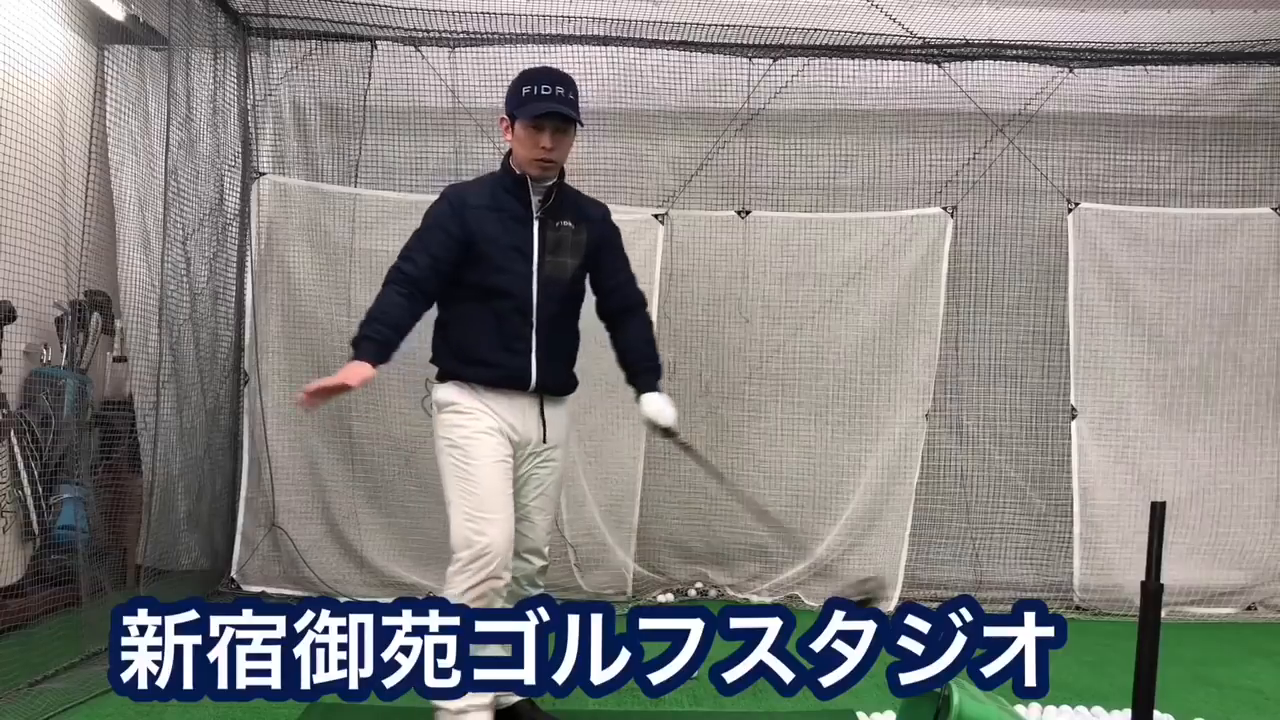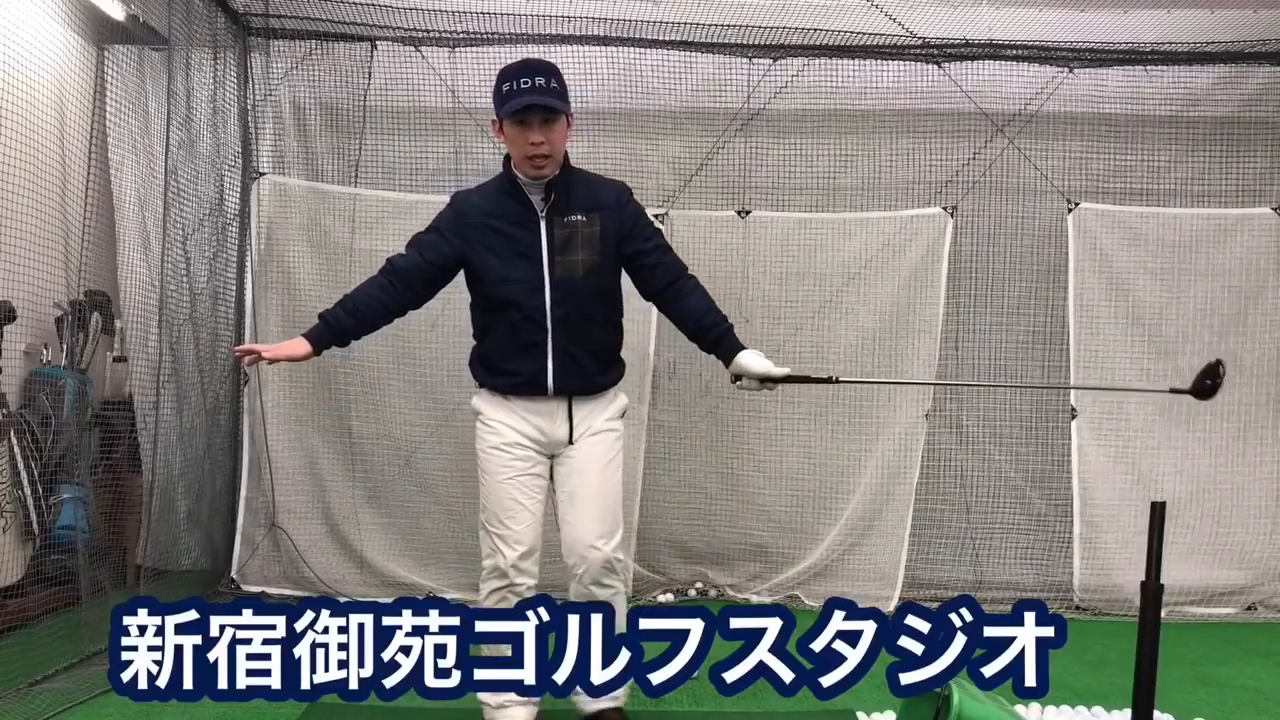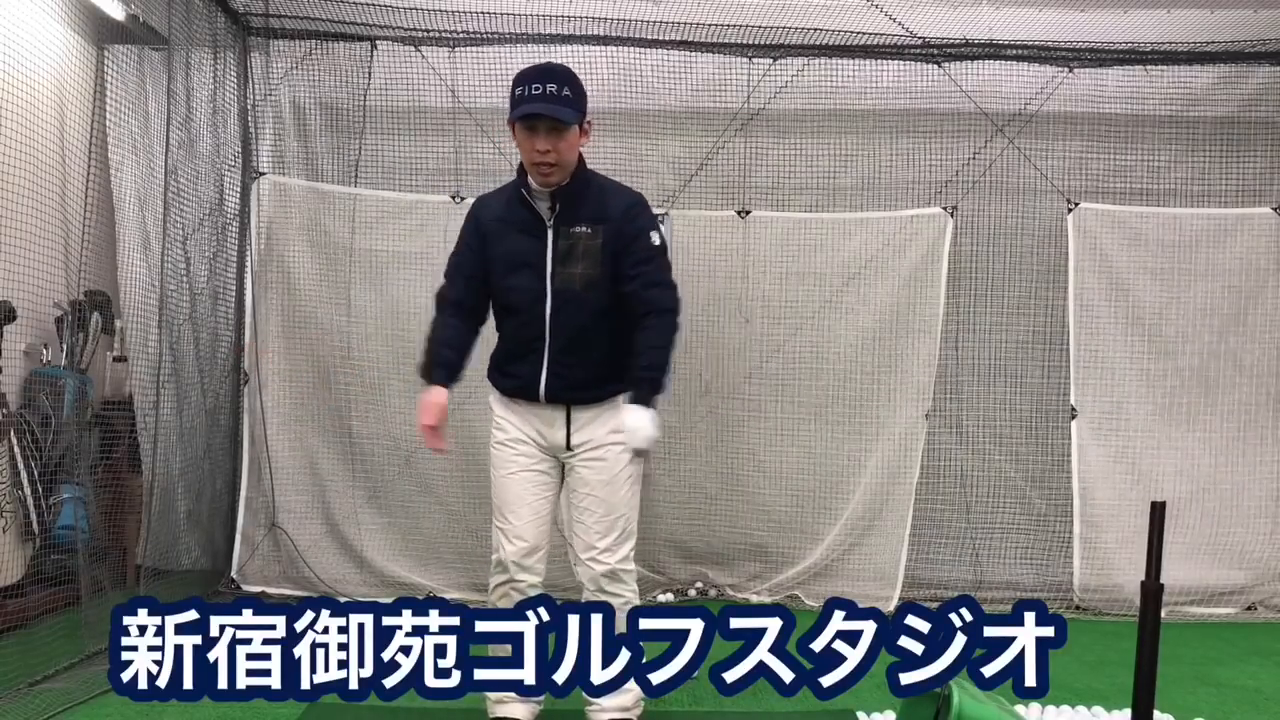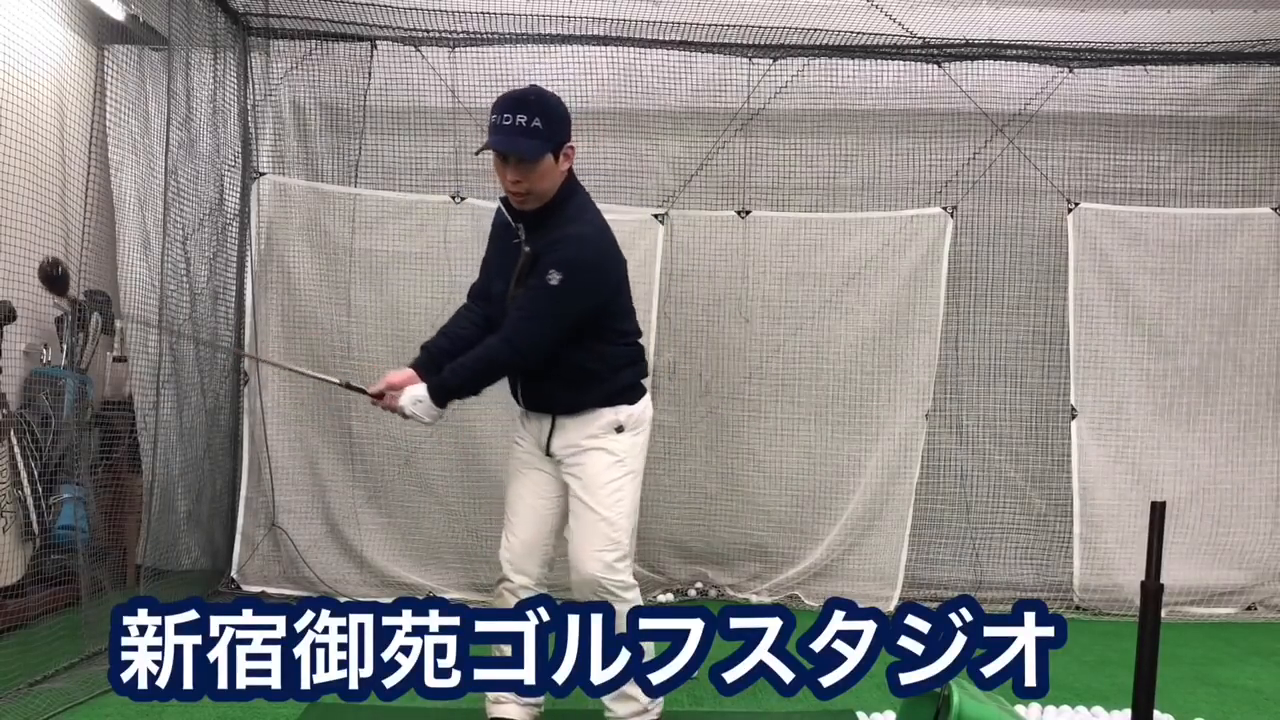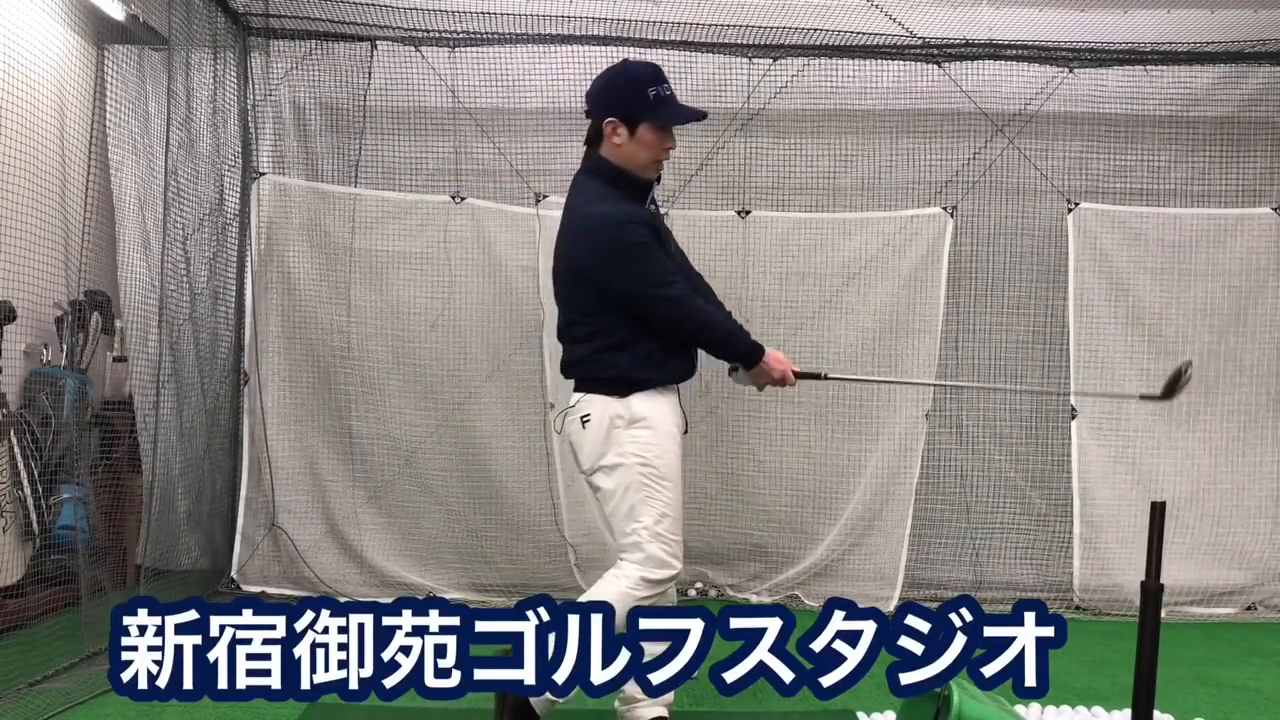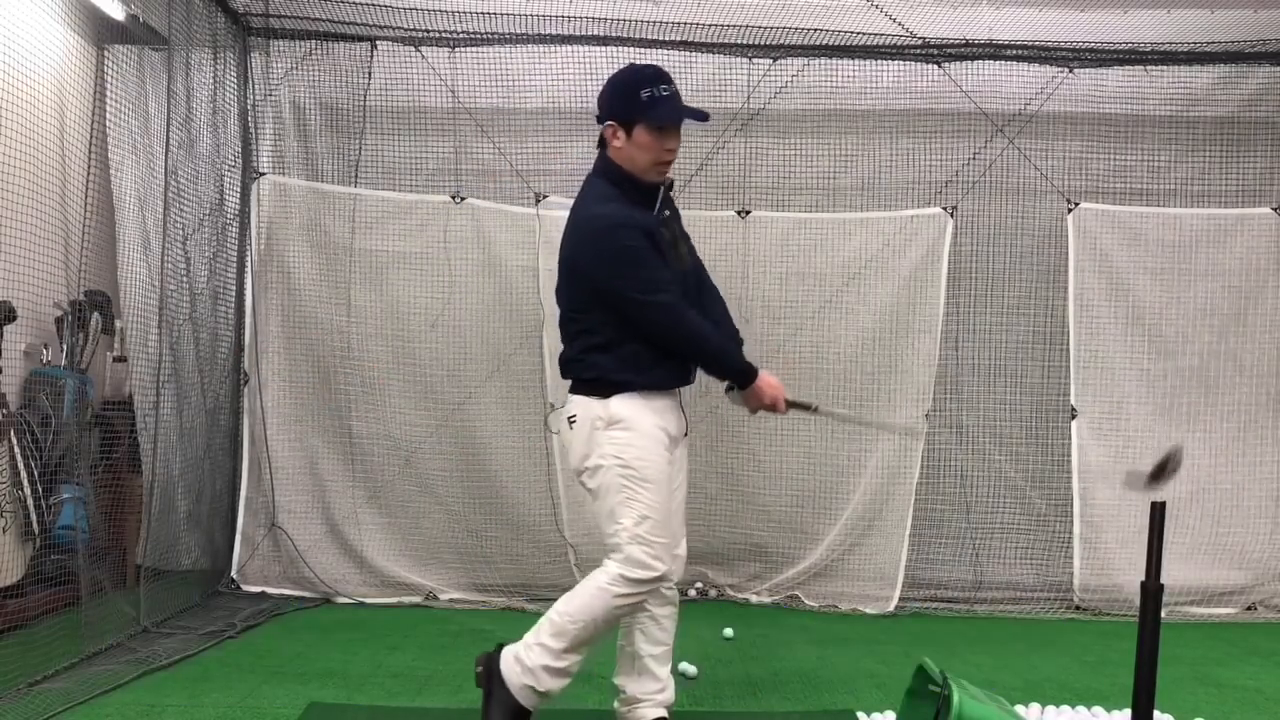
dt=0.7s
person 1, frame 1
left shoulder: (590, 219)
right shoulder: (465, 206)
left elbow: (624, 306)
right elbow: (410, 283)
left wrist: (650, 385)
right wrist: (366, 356)
left hip: (548, 411)
right hip: (473, 403)
left knee: (528, 560)
right knee: (486, 551)
person 1, frame 2
left shoulder: (608, 202)
right shoulder: (472, 213)
left elbow: (670, 282)
right elbow: (400, 281)
left wrist: (733, 350)
right wrist: (314, 338)
left hip: (594, 409)
right hip: (508, 413)
left knee: (597, 554)
right knee: (508, 568)
person 1, frame 3
left shoulder: (622, 211)
right shoulder: (490, 215)
left elbow: (653, 313)
right elbow: (459, 306)
left wrist: (639, 401)
right wrist: (438, 380)
left hip: (603, 414)
right hip: (517, 414)
left knee: (606, 567)
right knee: (515, 566)
person 1, frame 4
left shoulder: (581, 243)
right shoulder: (512, 219)
left elbow: (518, 344)
right elbow: (482, 310)
left wrist: (435, 394)
right wrist: (421, 367)
left hip: (604, 421)
right hip: (539, 421)
left knee: (599, 569)
right knee: (518, 569)
person 1, frame 5
left shoulder: (621, 199)
right shoulder: (606, 220)
left elbow: (686, 284)
right elbow: (675, 308)
left wrist: (744, 350)
right wrist: (753, 354)
left hip: (641, 404)
right hip: (625, 411)
left knee: (655, 563)
right knee: (649, 564)
person 1, frame 6
left shoulder: (647, 203)
right shoulder: (605, 222)
left elbow: (697, 290)
right elbow: (667, 317)
left wrist: (736, 363)
right wrist: (746, 375)
left hip: (656, 406)
right hip: (617, 411)
left knee: (663, 565)
right knee: (639, 564)
